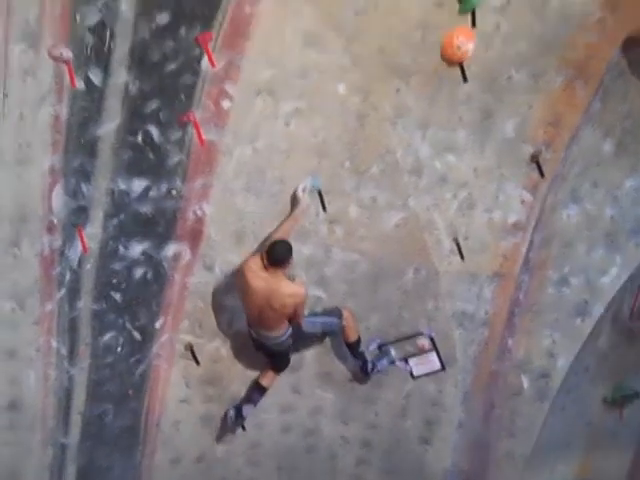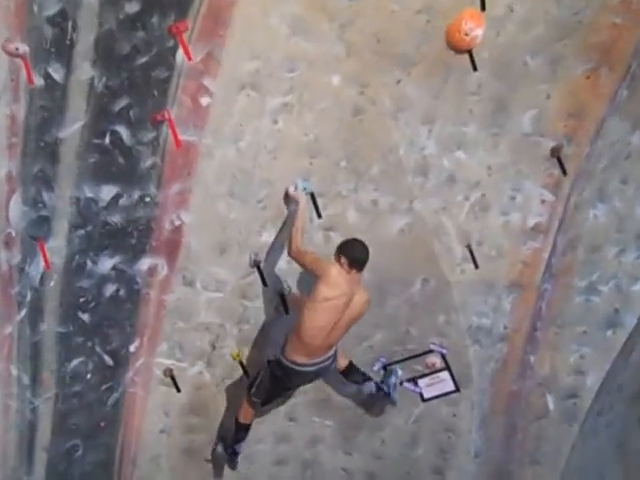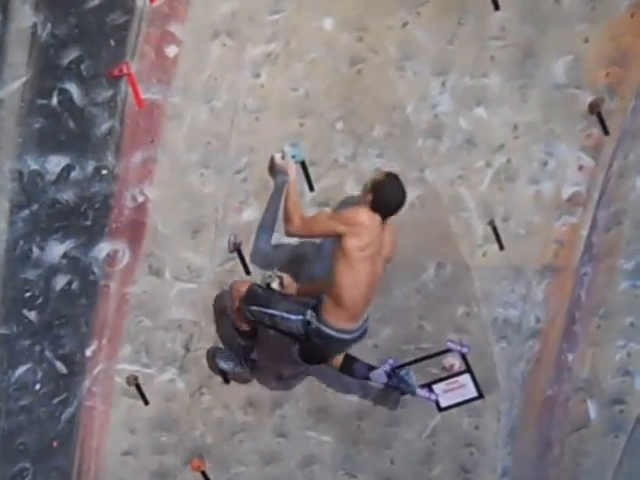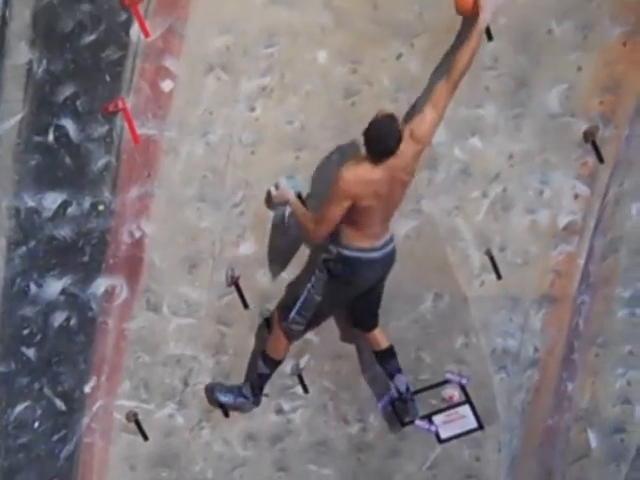
dt=1s
person 1, frame 1
left shoulder: (249, 267)
right shoulder: (296, 292)
left elbow: (273, 240)
right elbow: (299, 321)
left wrist: (299, 208)
left hip: (256, 334)
right hip: (281, 338)
left knee: (276, 366)
right knee: (345, 317)
left ankle: (239, 411)
right ankle: (364, 364)
person 1, frame 2
left shoulder: (333, 274)
right shoulder: (364, 299)
left elbow: (295, 249)
left wrist: (301, 204)
right wrist: (304, 304)
left hip: (292, 367)
right hip: (324, 363)
left knee: (253, 399)
left ankle: (233, 449)
person 1, frame 3
left shoulder: (358, 219)
right shoulder: (389, 238)
left elbow: (294, 226)
left wrist: (291, 176)
right wrist: (300, 288)
left hip: (328, 331)
right hip: (355, 329)
left knee: (240, 291)
right knee: (313, 353)
left ankle: (245, 359)
right ankle: (385, 376)
person 1, frame 4
left shoulder: (351, 177)
right shoulder: (415, 144)
left elbow: (317, 232)
right elbow: (450, 79)
left wrist: (290, 199)
left hip: (350, 262)
right hip: (384, 256)
left knee: (285, 324)
right knee: (368, 325)
left ankle: (249, 394)
right ankle: (405, 396)
